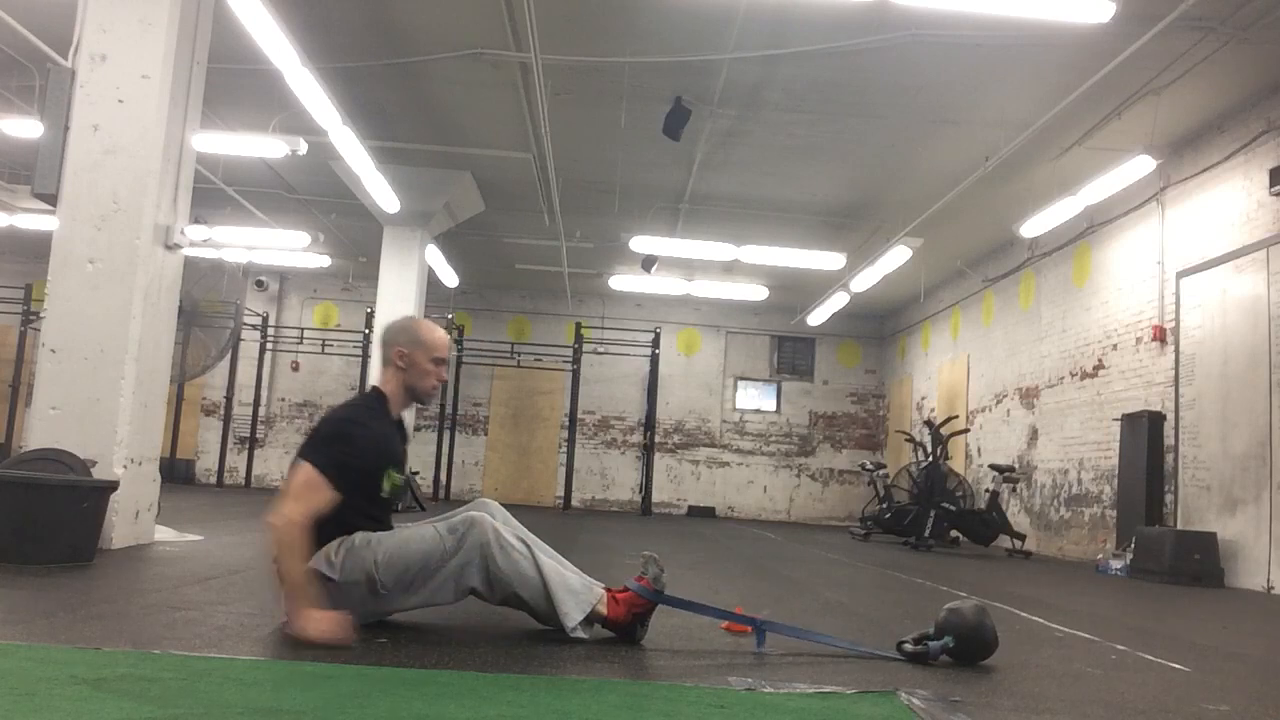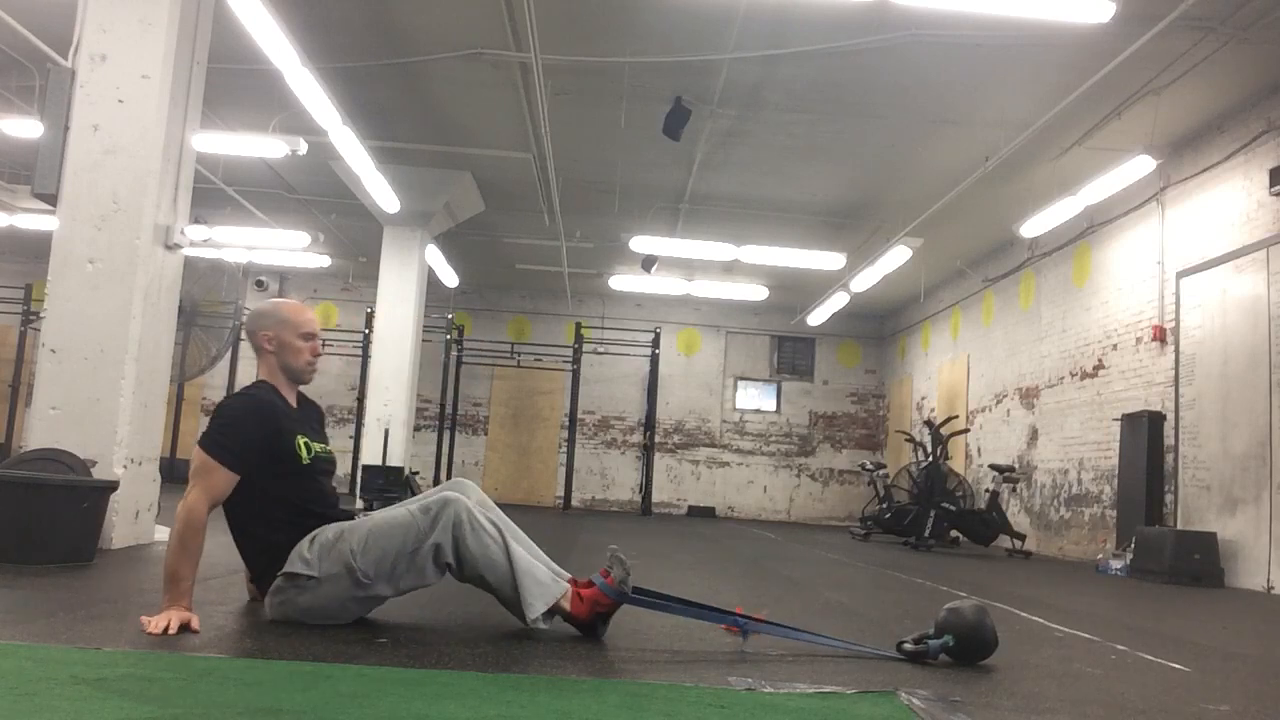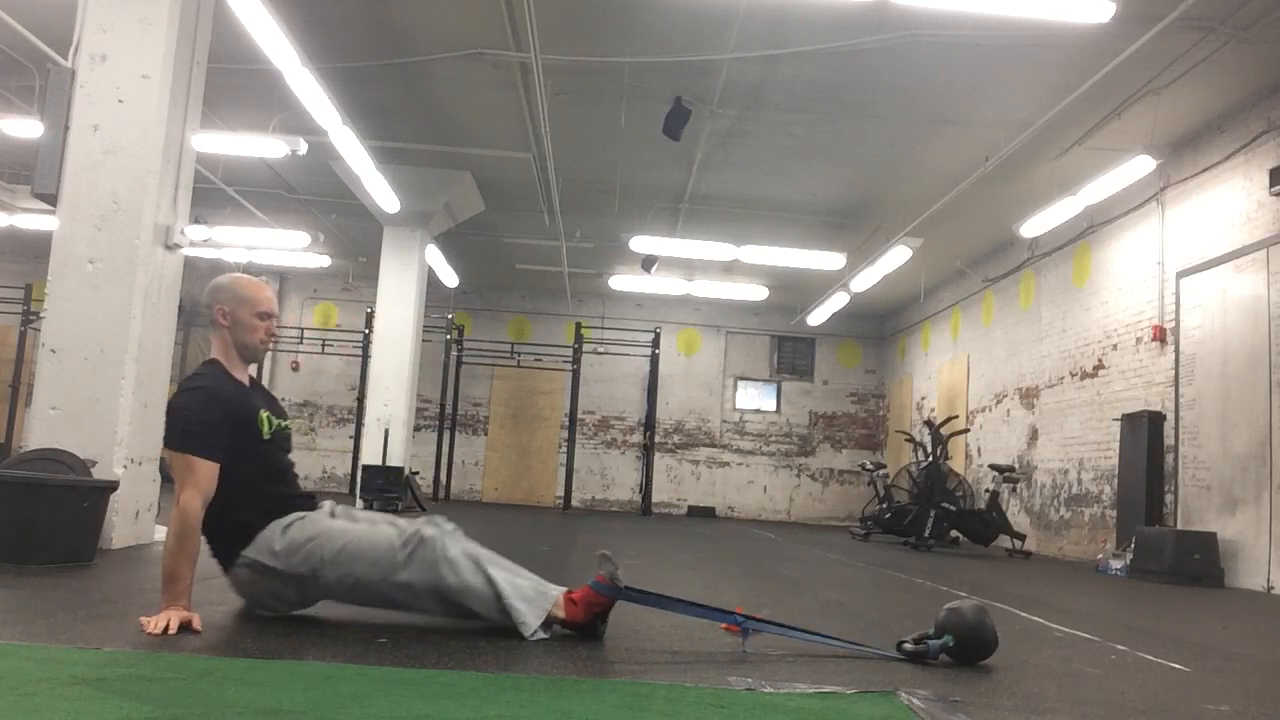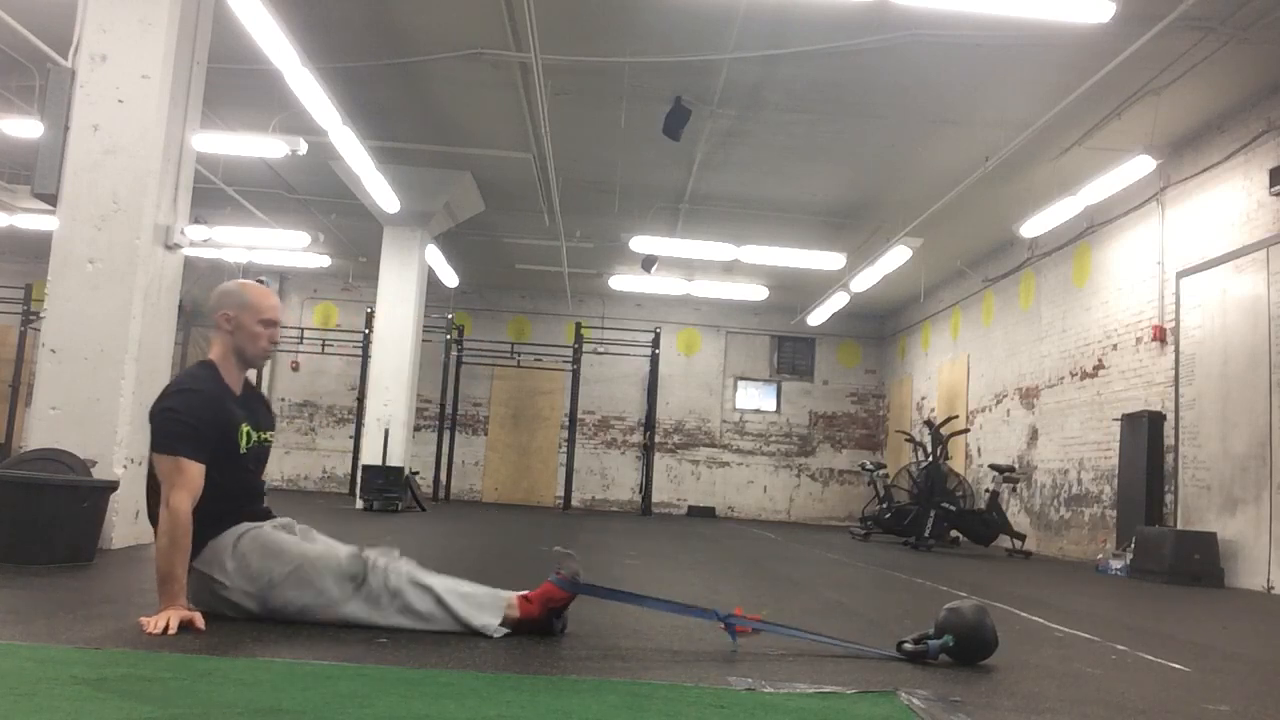
dt=0.5s
person 1, frame 1
left shoulder: (387, 423)
right shoulder: (359, 428)
right elbow: (286, 517)
right wrist: (304, 609)
left hip: (341, 568)
right hip: (321, 577)
left knee: (483, 514)
right knee: (475, 532)
left ankle: (593, 602)
right ankle: (606, 609)
person 1, frame 2
left shoulder: (306, 412)
right shoulder: (247, 411)
right elbow: (196, 504)
left wrist: (262, 573)
right wrist: (177, 603)
left hip: (332, 552)
right hip: (301, 578)
left knee: (461, 493)
right knee: (452, 511)
left ankle: (563, 591)
right ankle: (572, 605)
person 1, frame 3
left shoulder: (252, 392)
right shoulder: (203, 397)
right elbow: (190, 502)
right wrist: (176, 603)
left hip: (309, 520)
right hip: (270, 550)
left knee: (431, 535)
right knee: (423, 550)
left ankle: (554, 603)
right ankle: (564, 610)
person 1, frame 4
left shoulder: (253, 400)
right shoulder: (191, 399)
right elbow: (176, 504)
left wrist: (270, 546)
right wrist: (172, 602)
left hip: (261, 532)
right hip: (216, 556)
left knee: (381, 566)
right knee: (360, 578)
left ankle: (519, 606)
right ankle: (520, 611)
